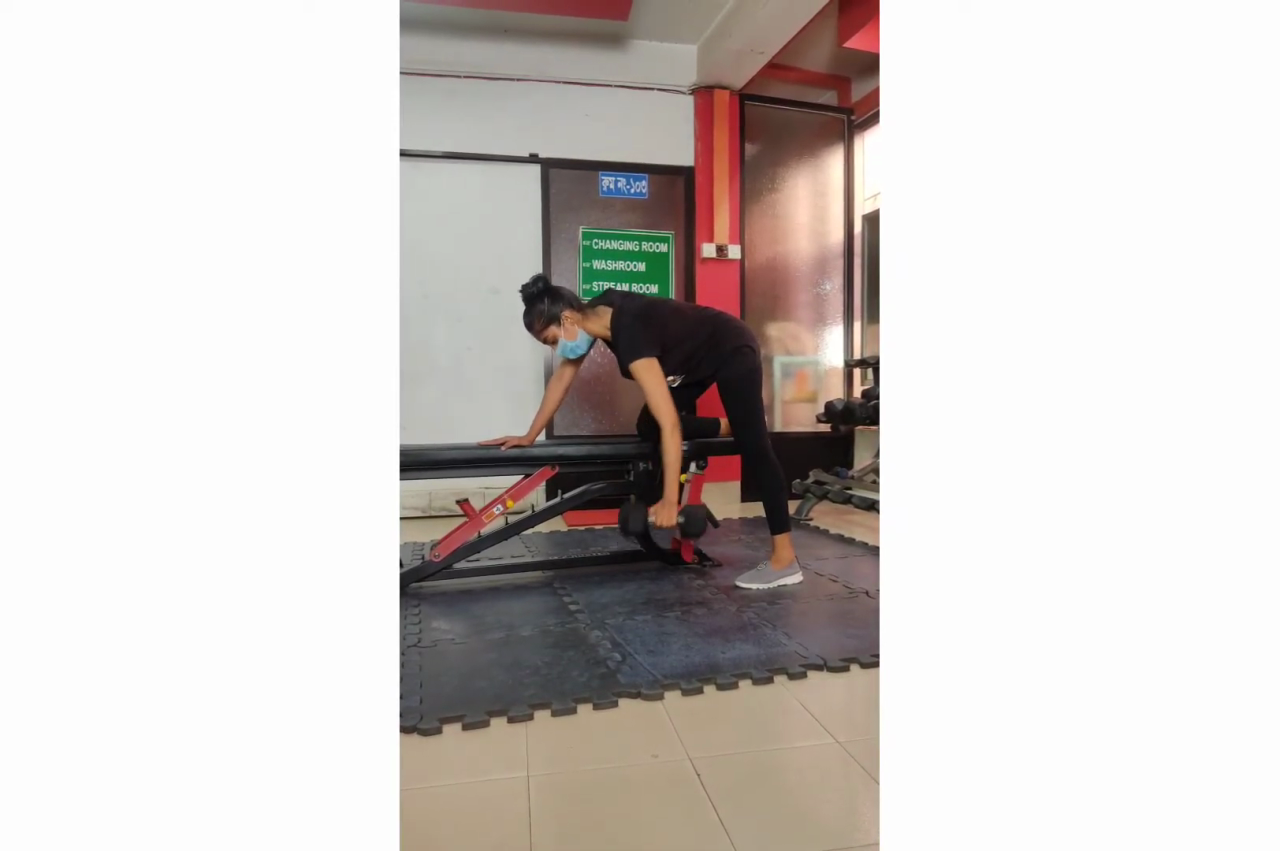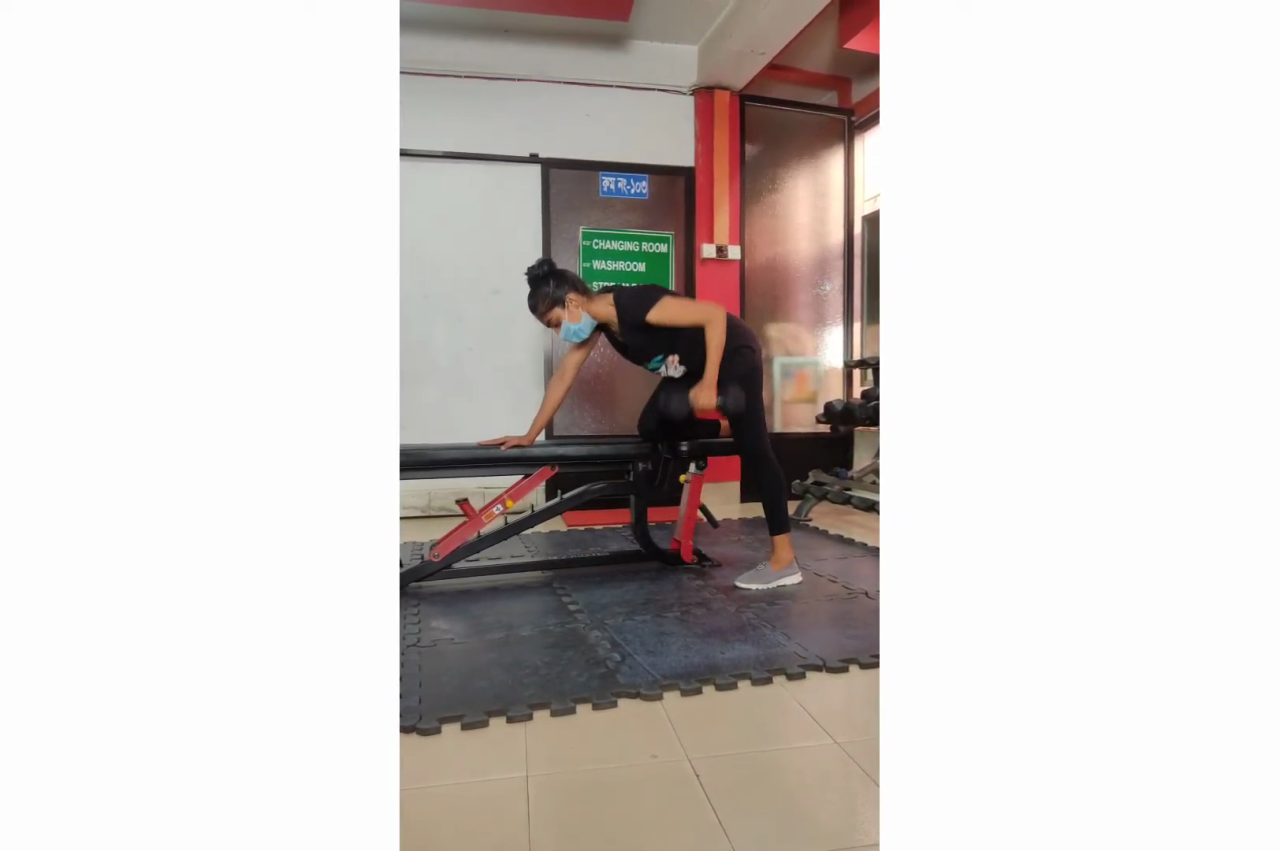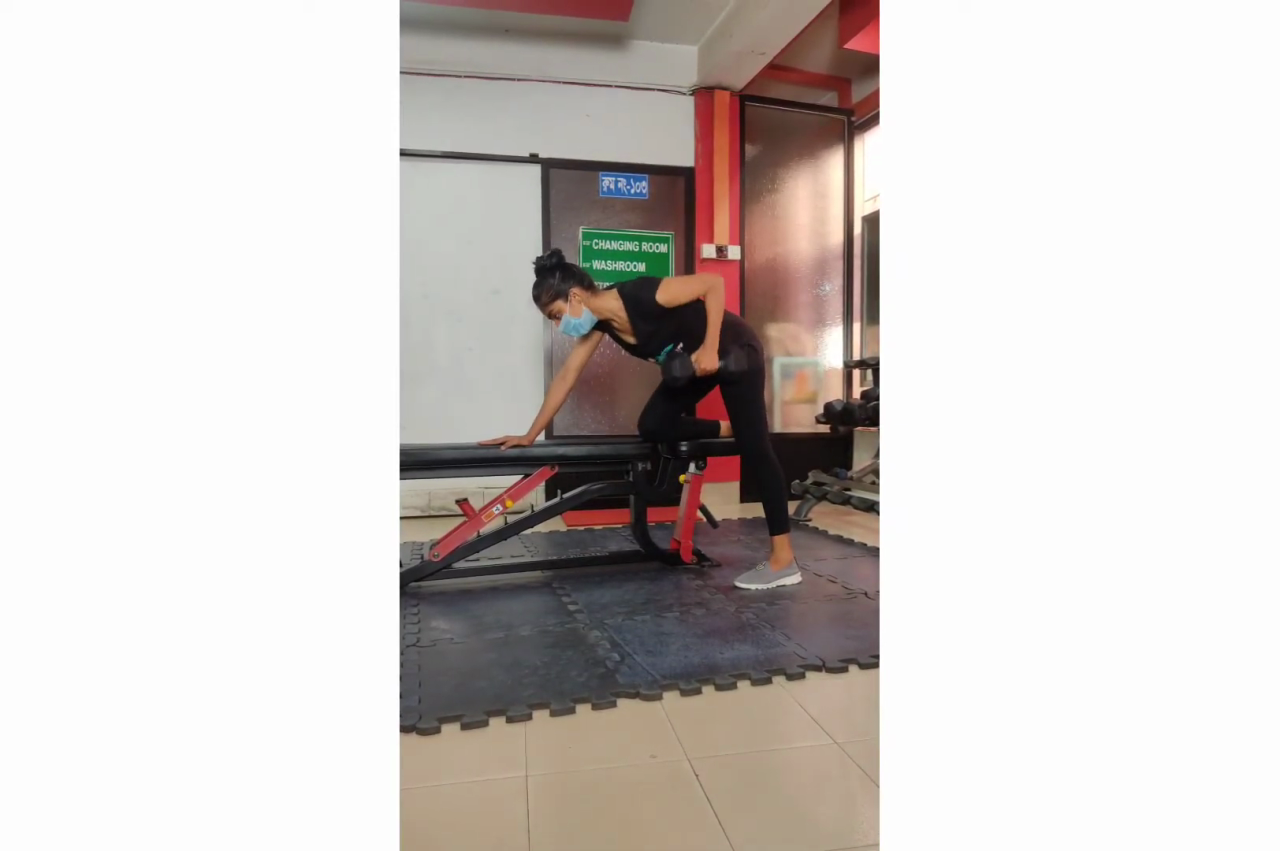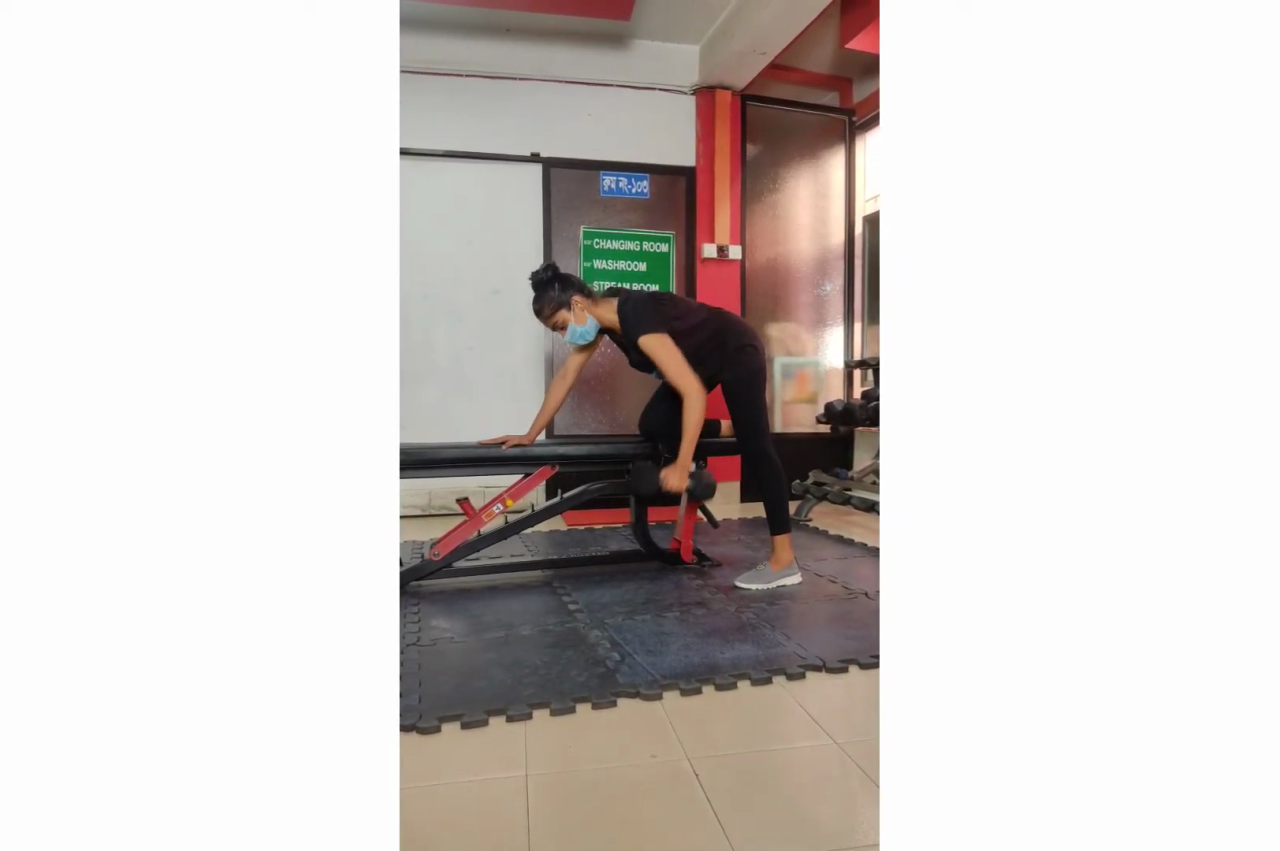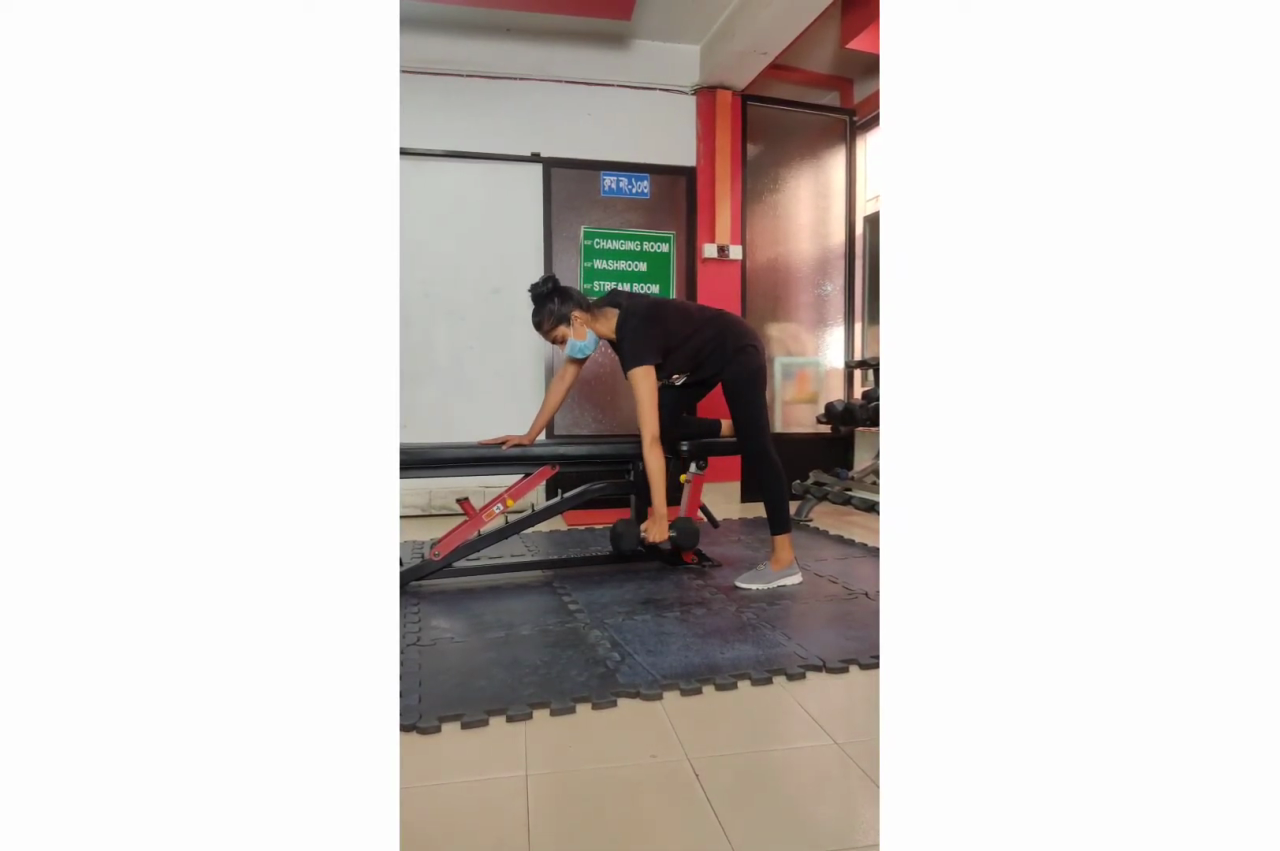
dt=0.4s
person 1, frame 1
left shoulder: (631, 333)
right shoulder: (595, 314)
left elbow: (670, 423)
right elbow: (563, 376)
left wrist: (670, 500)
right wrist: (529, 437)
left hip: (732, 351)
right hip: (695, 357)
left knee: (754, 450)
right knee: (647, 428)
left ankle: (784, 559)
right ankle: (733, 427)
person 1, frame 2
left shoulder: (634, 306)
right shoulder: (597, 313)
left elbow: (714, 315)
right elbow: (564, 375)
left wrist: (709, 384)
right wrist: (530, 436)
left hip: (731, 350)
right hip: (691, 359)
left knee: (753, 450)
right knee: (652, 428)
left ankle: (784, 559)
right ankle: (736, 426)
person 1, frame 3
left shoulder: (641, 296)
right shoulder: (600, 318)
left elbow: (714, 283)
right elbow: (567, 375)
left wrist: (710, 348)
right wrist: (530, 436)
left hip: (734, 349)
right hip: (693, 360)
left knee: (755, 450)
right knee: (652, 427)
left ankle: (783, 560)
right ankle: (732, 429)
person 1, frame 4
left shoulder: (638, 318)
right shoulder: (602, 312)
left elbow: (694, 390)
right elbow: (567, 375)
left wrist: (682, 466)
right wrist: (530, 435)
left hip: (736, 350)
right hip: (702, 358)
left knee: (755, 450)
right knee: (653, 427)
left ankle: (784, 560)
right ankle: (734, 429)
person 1, frame 5
left shoulder: (635, 336)
right shoulder: (601, 312)
left elbow: (650, 439)
right elbow: (565, 376)
left wrist: (660, 515)
right wrist: (530, 436)
left hip: (736, 351)
right hip: (699, 358)
left knee: (755, 449)
right knee: (662, 422)
left ankle: (784, 560)
right ankle: (733, 428)
